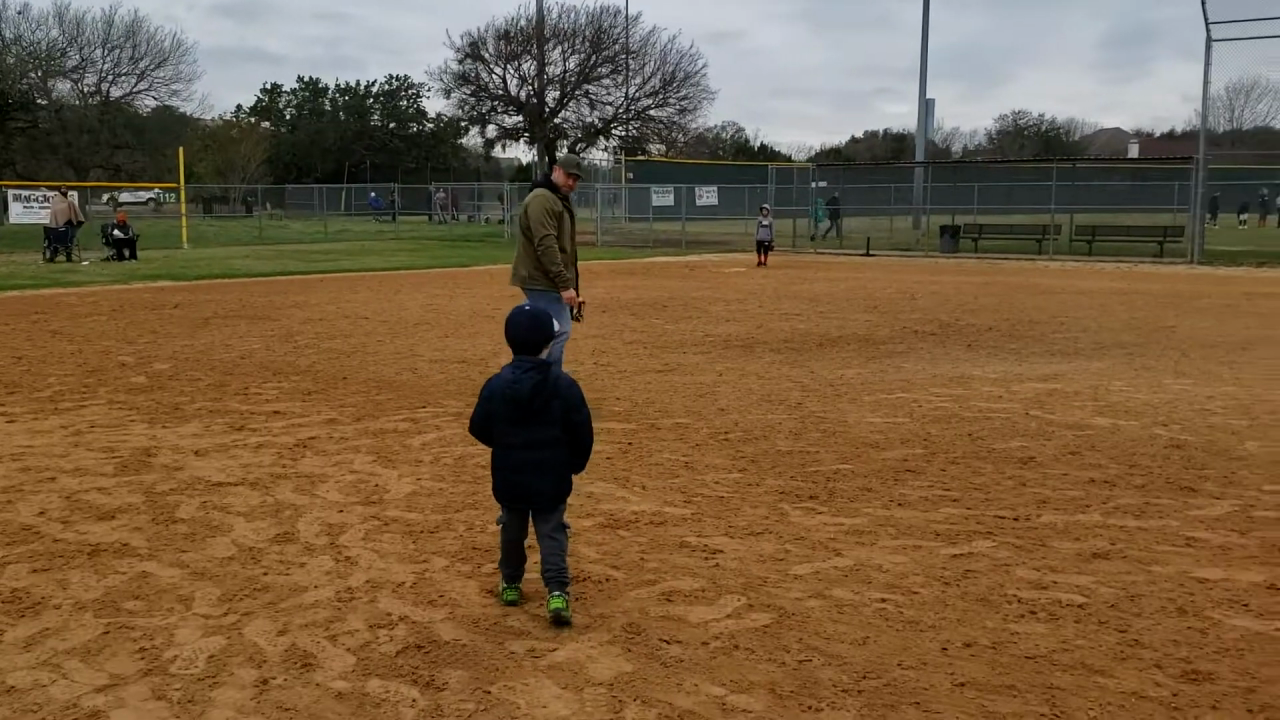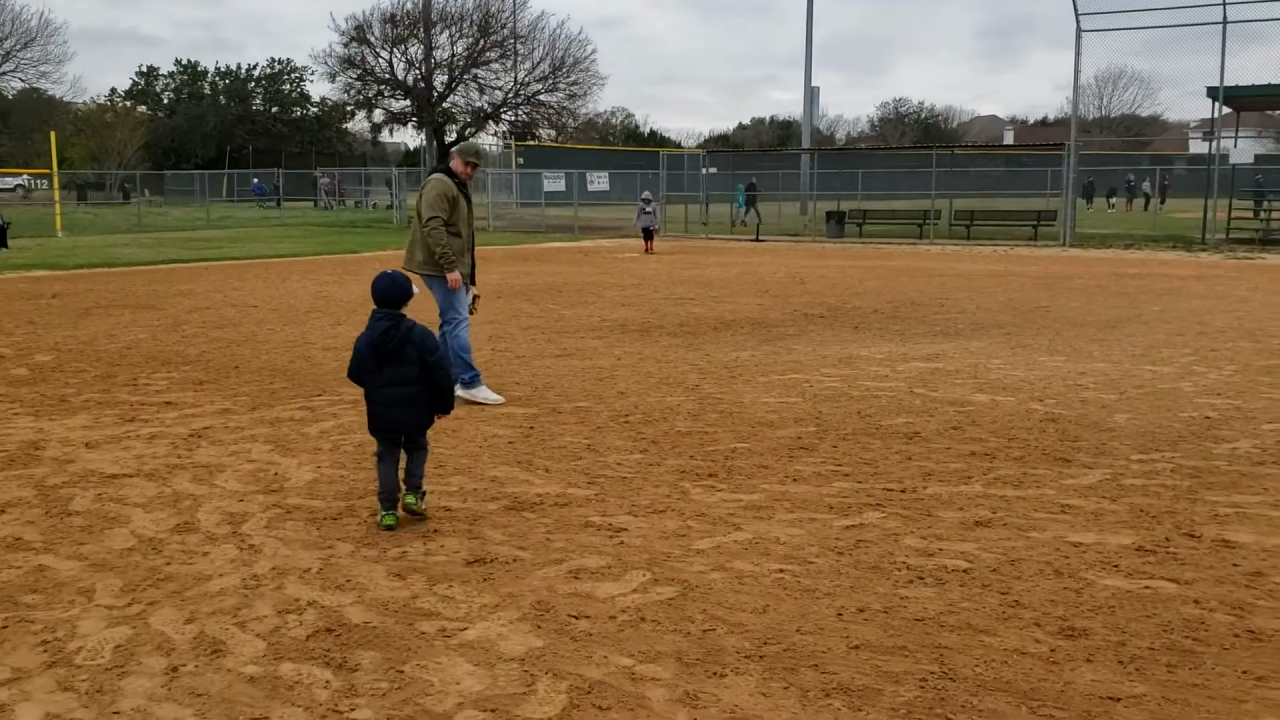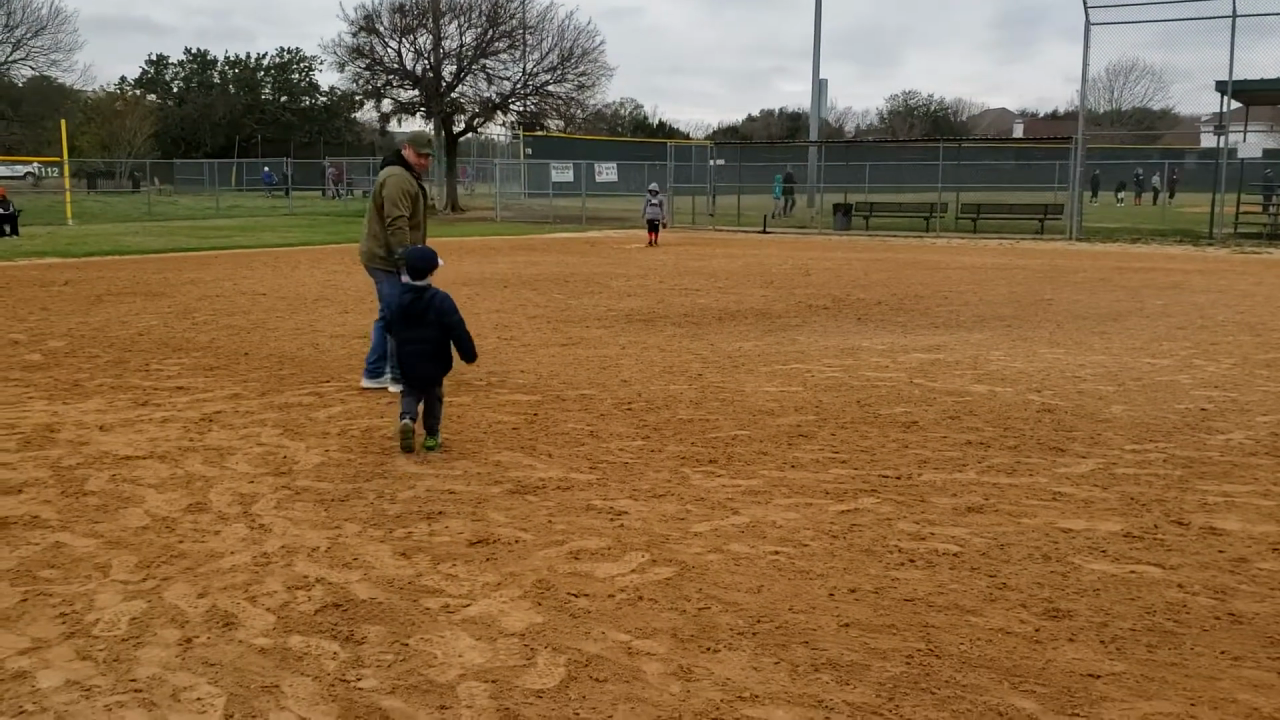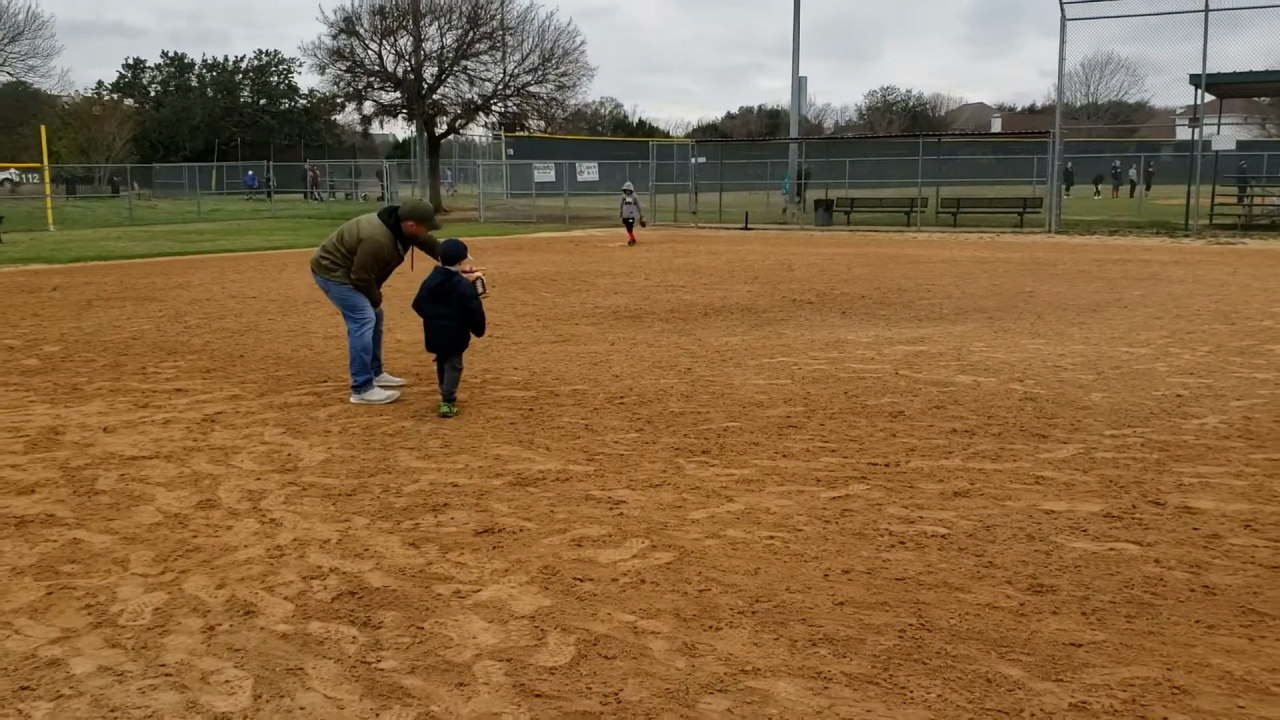
dt=1s
person 1, frame 1
left shoulder: (496, 385)
right shoulder: (564, 385)
left elbow: (479, 428)
right elbow: (581, 432)
right wrist: (575, 464)
left hip: (510, 476)
right hip: (551, 477)
left knee: (513, 527)
right knee: (552, 532)
left ankle: (511, 583)
right ankle: (557, 593)
person 1, frame 2
left shoulder: (365, 338)
right shoulder: (420, 335)
left elbow: (355, 375)
right elbow: (440, 374)
right wrist: (443, 405)
left hip: (381, 413)
right hip: (415, 411)
left knee: (387, 457)
right knee: (416, 449)
left ankle: (388, 510)
right ankle: (413, 493)
person 1, frame 3
left shoulder: (399, 301)
right shoulder: (441, 300)
left elbow: (391, 329)
right elbow: (458, 331)
right wrist: (469, 355)
left hip: (407, 362)
right hip: (434, 362)
left knee: (410, 393)
right knee: (433, 396)
left ankle: (407, 420)
right ankle: (431, 436)
person 1, frame 4
left shoulder: (429, 281)
right shoulder: (464, 285)
left elbow: (418, 305)
right elbow: (475, 312)
right wrist: (478, 329)
left hip: (434, 335)
right hip: (455, 335)
left knee: (442, 362)
right knee: (453, 366)
left ankle: (445, 397)
right ankle: (448, 402)
person 2, frame 1
left shoulder: (561, 201)
right shoulder: (541, 199)
right elbow: (546, 245)
left wrist: (568, 284)
right wrist: (565, 285)
left hip: (552, 282)
right hip: (542, 281)
left knee: (557, 333)
right knee: (557, 333)
person 2, frame 2
left shoulder: (459, 189)
right shoulder: (439, 184)
right elbow: (433, 228)
left wrist: (468, 277)
right wrist: (449, 267)
left hip: (454, 268)
right hip: (441, 267)
left knee: (452, 322)
right knee: (458, 321)
left ankle: (449, 380)
right ankle: (471, 383)
person 2, frame 3
left shoulder: (407, 176)
right shoulder: (397, 177)
right elbow: (397, 227)
left hip: (387, 259)
right hip: (390, 260)
left knee: (389, 315)
left ankle: (374, 374)
right ankle: (400, 378)
person 2, frame 4
left shoulder: (404, 225)
right shoulder: (377, 239)
left elbow: (431, 244)
right elbow: (361, 277)
right wrist: (375, 300)
left hip: (348, 270)
right hip: (331, 271)
left knee: (374, 317)
right knee: (363, 319)
left ankle: (375, 373)
right ankle: (362, 390)
